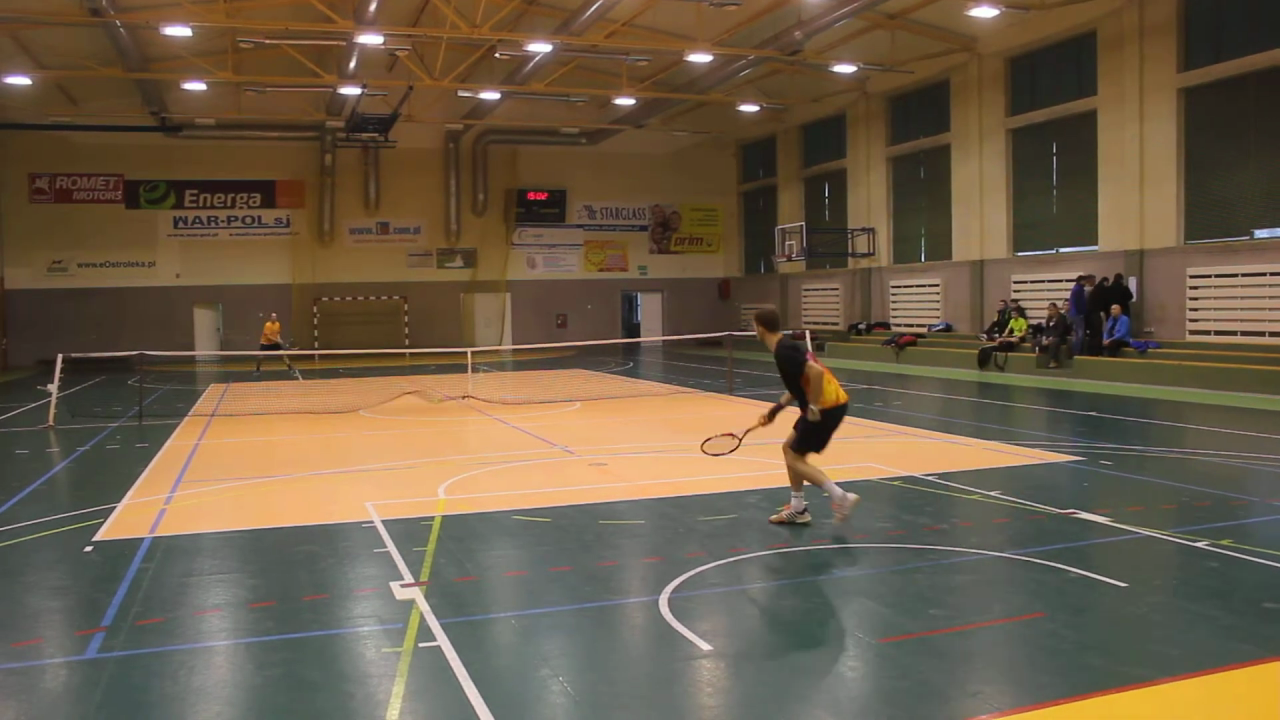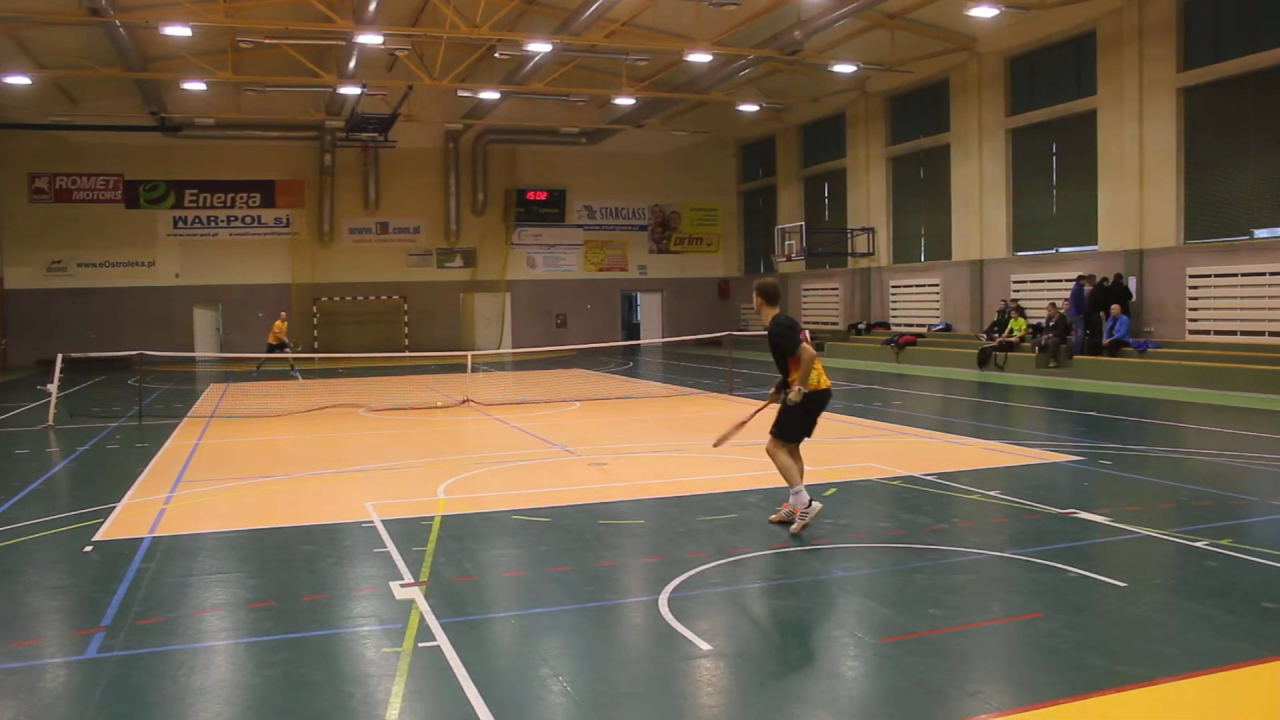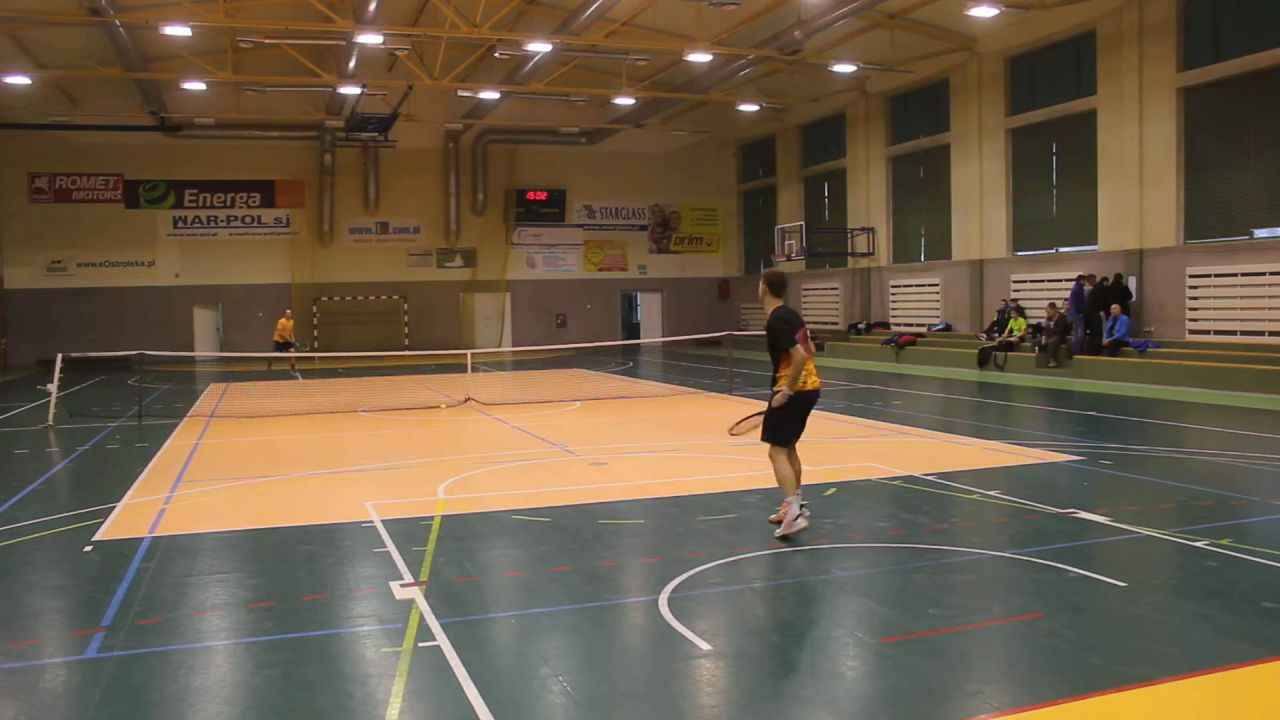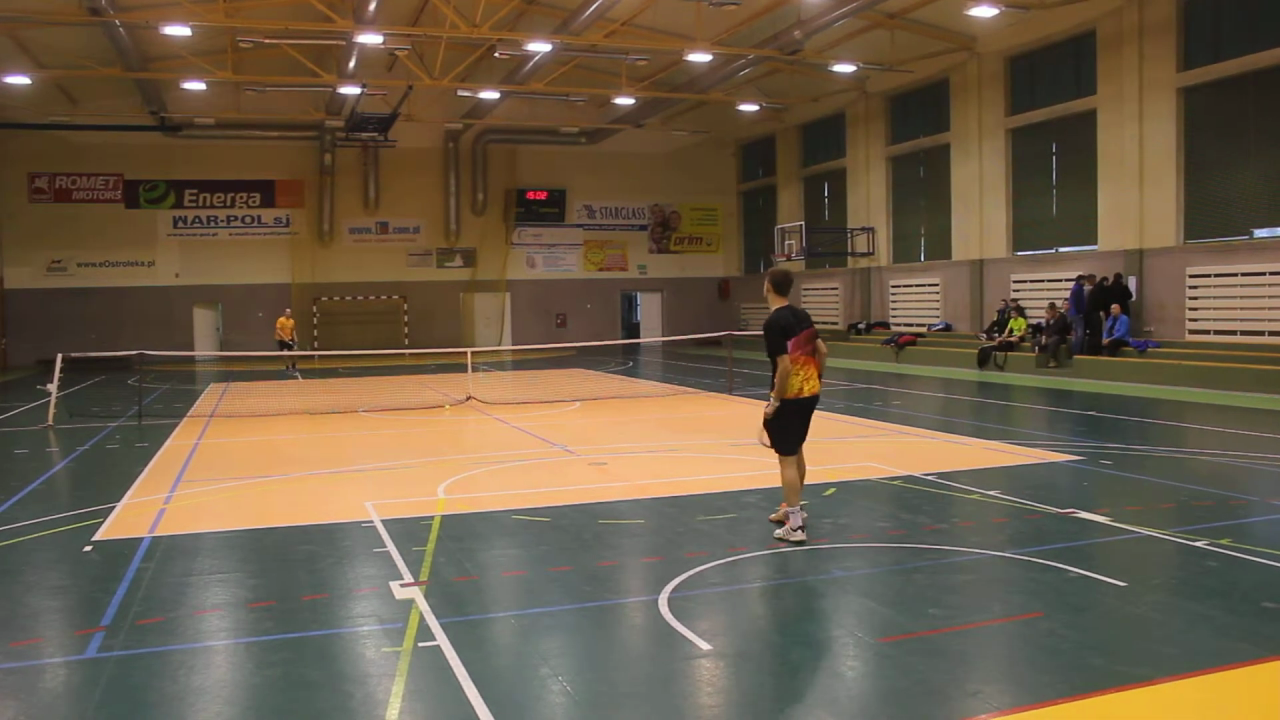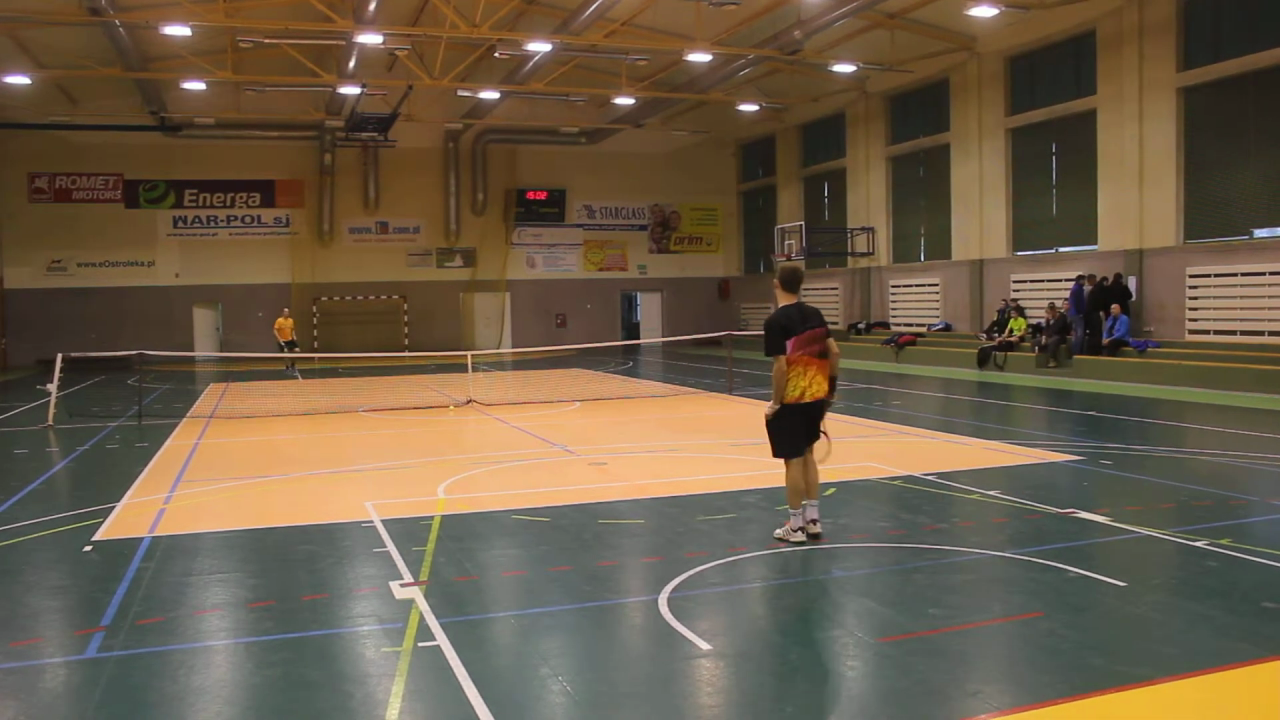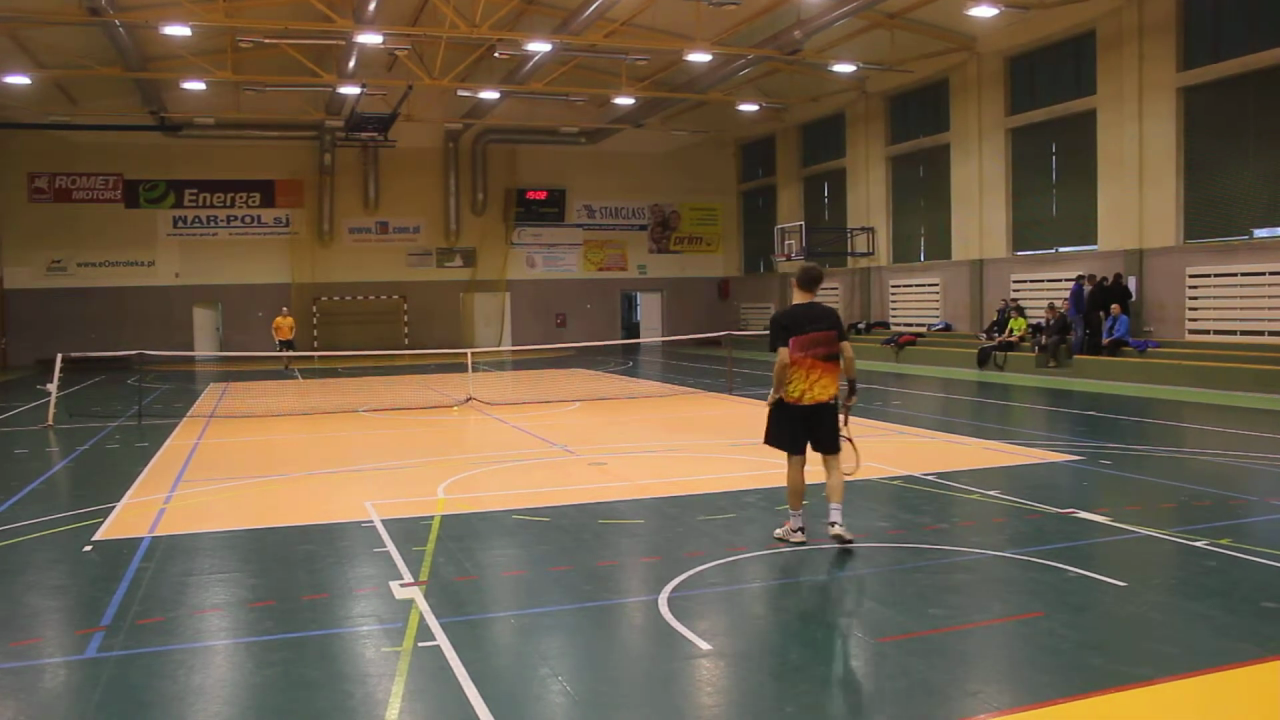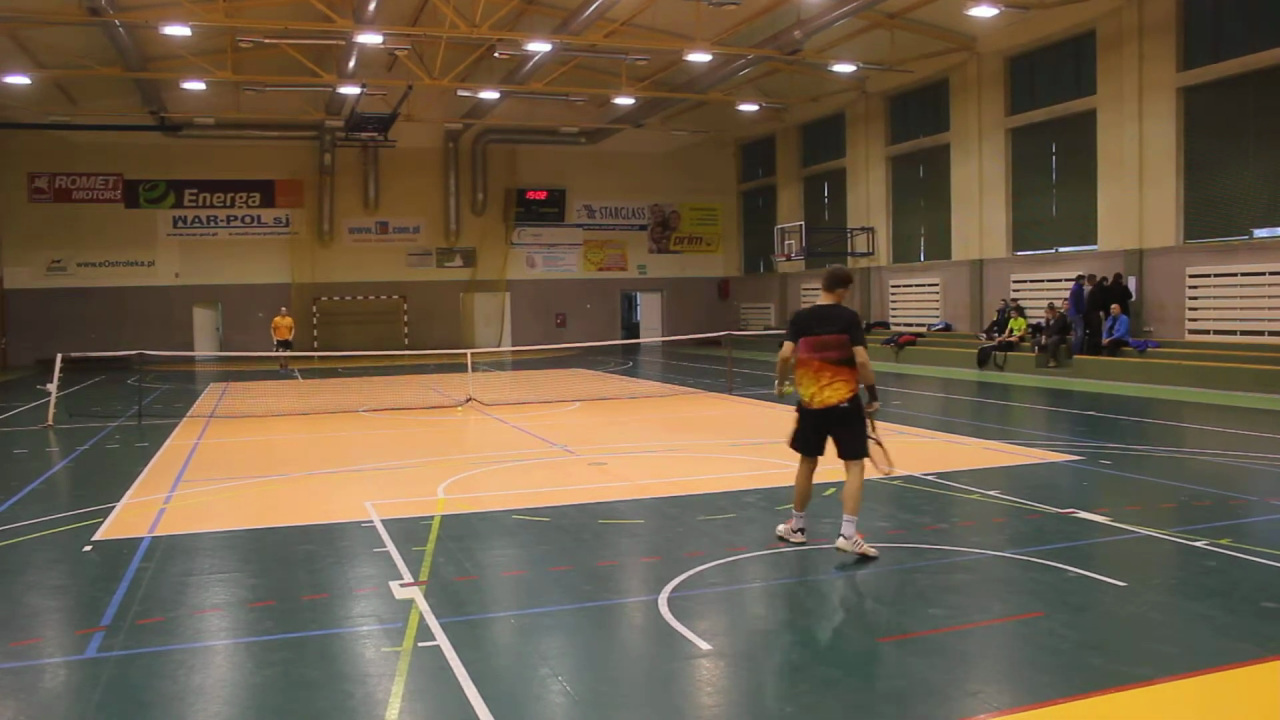
dt=0.2s
person 1, frame 1
left shoulder: (783, 352)
right shoulder: (788, 346)
left elbow: (817, 372)
left wrist: (814, 408)
right wrist: (775, 410)
left hip: (827, 408)
right hip: (830, 403)
left knee: (794, 460)
right knee: (792, 449)
left ankle: (840, 497)
right ankle: (798, 507)
person 1, frame 2
left shoulder: (777, 328)
right shoulder: (785, 322)
left elbow: (809, 354)
left wrist: (800, 388)
right wrist: (780, 385)
left hip: (808, 393)
right hip: (818, 389)
left knee: (775, 448)
right knee: (790, 446)
left ankle: (805, 503)
right ankle: (795, 505)
person 1, frame 3
left shoulder: (776, 321)
right shoulder: (792, 315)
left elbow: (799, 357)
right elbow: (810, 351)
left wrist: (784, 392)
left hip: (793, 392)
right hip: (809, 389)
left knee: (777, 452)
right knee: (788, 448)
left ankle: (795, 515)
right ankle: (793, 506)
person 1, frame 4
left shoulder: (774, 323)
right shoulder: (802, 315)
left elbow: (783, 366)
right elbow: (822, 351)
left wrist: (774, 401)
left hip: (790, 397)
right hip: (810, 392)
left knee: (787, 458)
right knee: (796, 452)
left ankle: (794, 525)
right ankle: (793, 508)
person 1, frame 5
left shoulder: (776, 321)
right shoulder: (814, 314)
left elbow: (781, 366)
right elbow: (834, 352)
left wrist: (775, 402)
right wrist: (832, 384)
left hip: (792, 400)
right hip: (818, 395)
left knee: (794, 462)
right knee: (807, 454)
left ankle: (795, 526)
right ankle: (812, 517)
person 1, frame 6
left shoulder: (782, 319)
right shoulder: (829, 314)
left elbow: (782, 359)
right elbow: (848, 355)
left wrist: (774, 391)
right wrist: (852, 388)
left hip: (793, 400)
right hip: (826, 398)
left knee: (796, 462)
right knee: (831, 461)
left ankle: (794, 527)
right ankle: (835, 521)
person 1, frame 7
left shoulder: (801, 318)
right shoulder: (849, 317)
left elbow: (785, 354)
right elbow: (861, 360)
left wrist: (781, 381)
right wrist: (873, 395)
left hip: (811, 402)
right hip: (845, 402)
left knee: (807, 463)
right knee: (855, 467)
left ankle: (795, 527)
right ankle: (849, 536)
